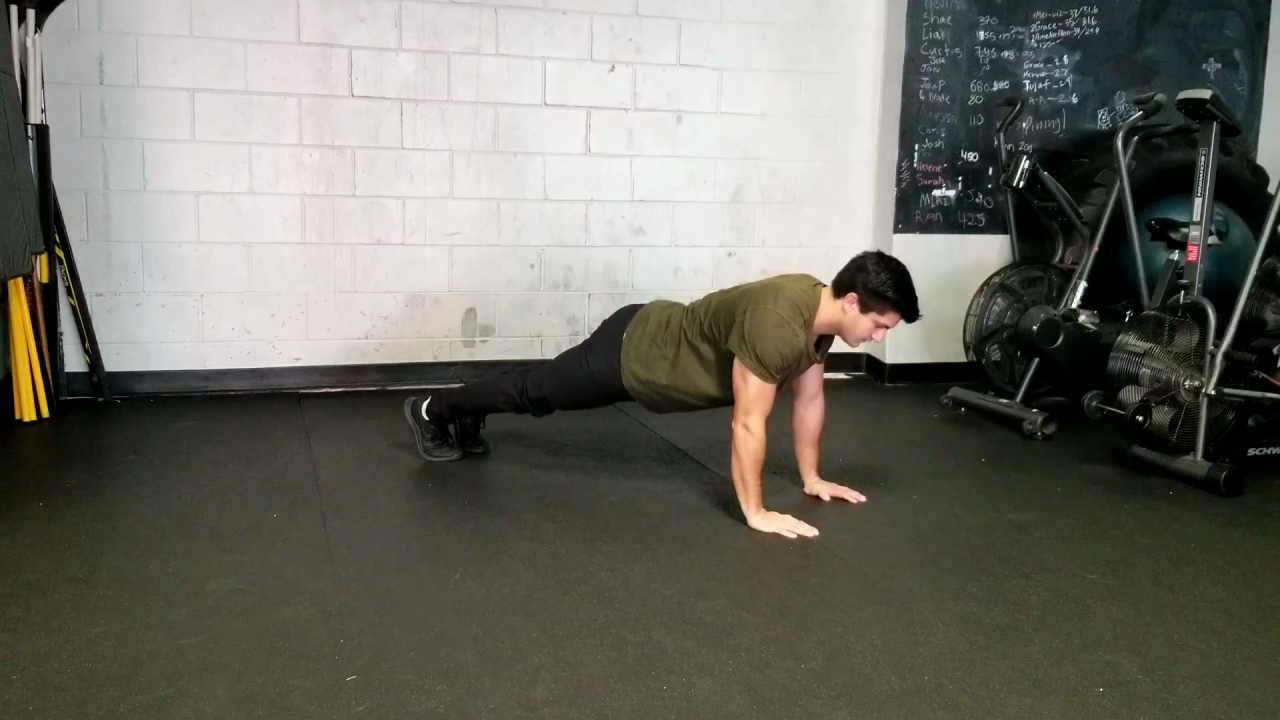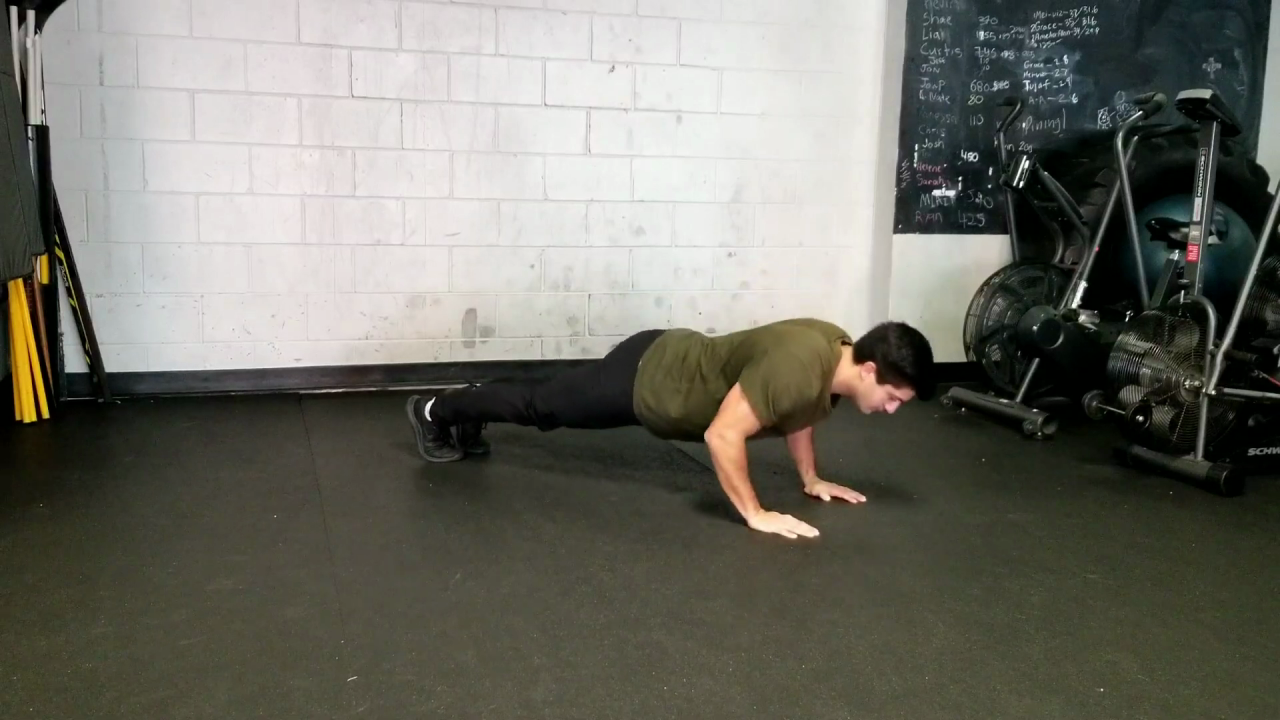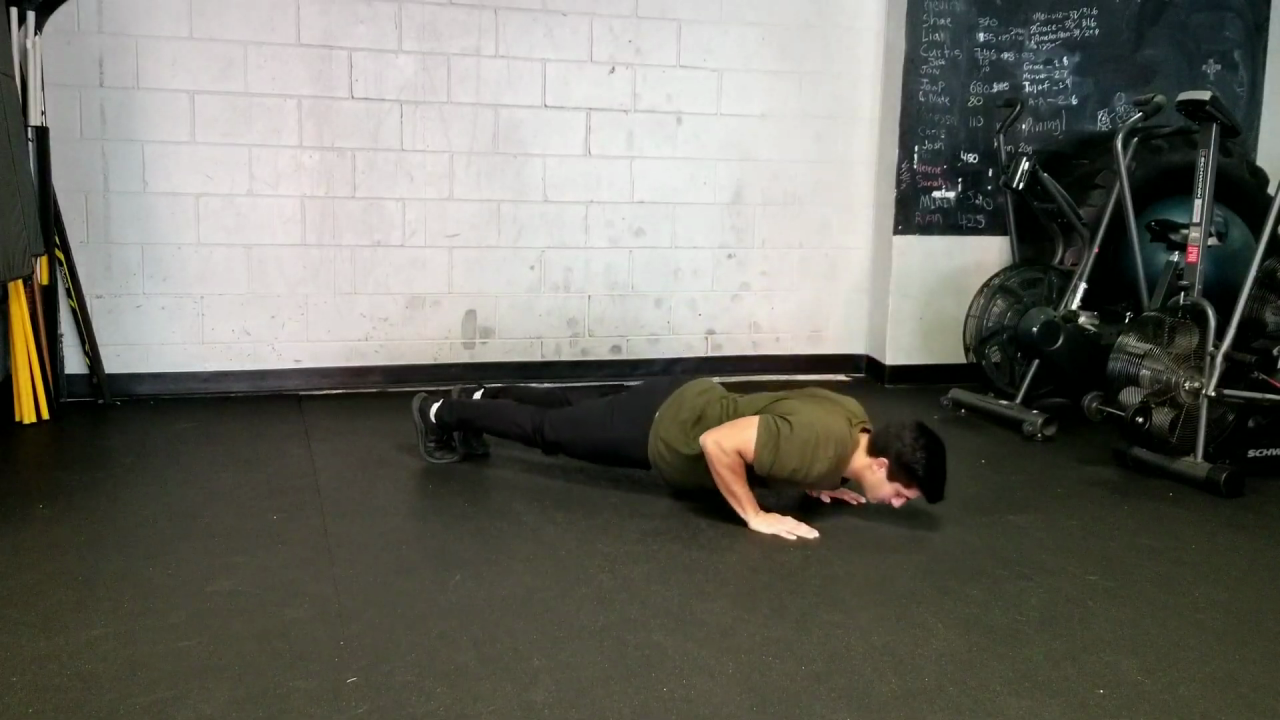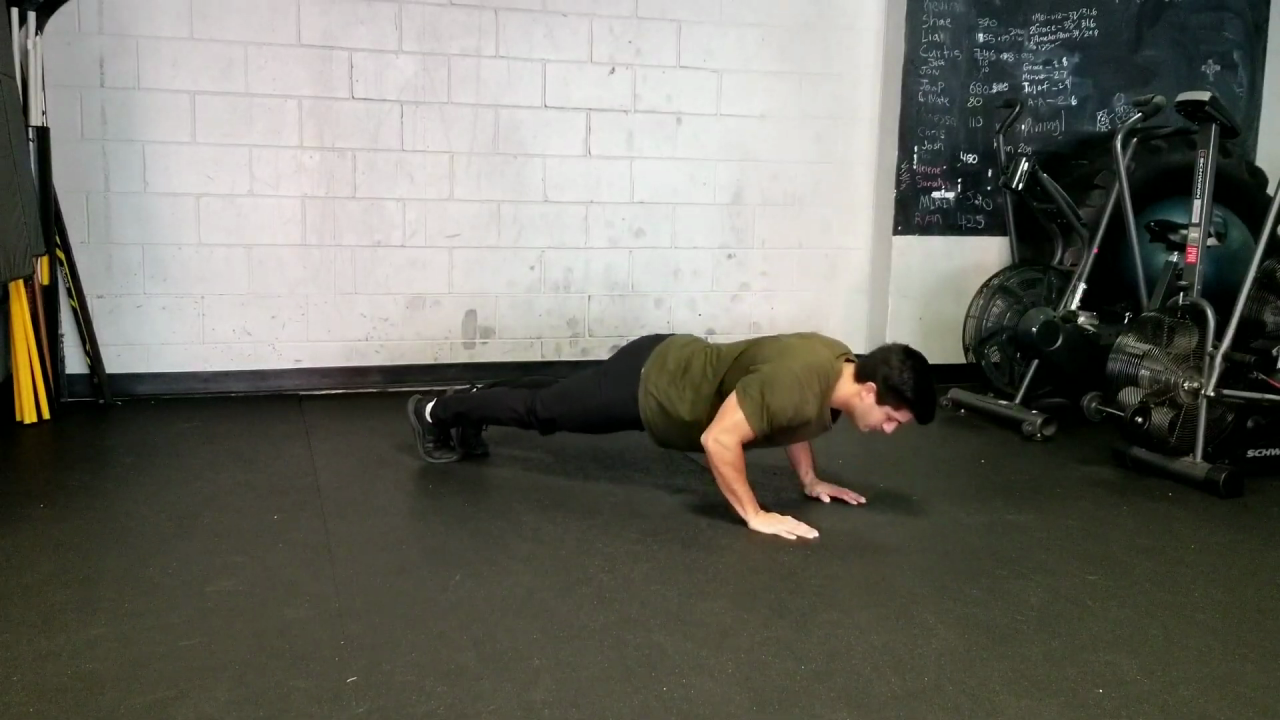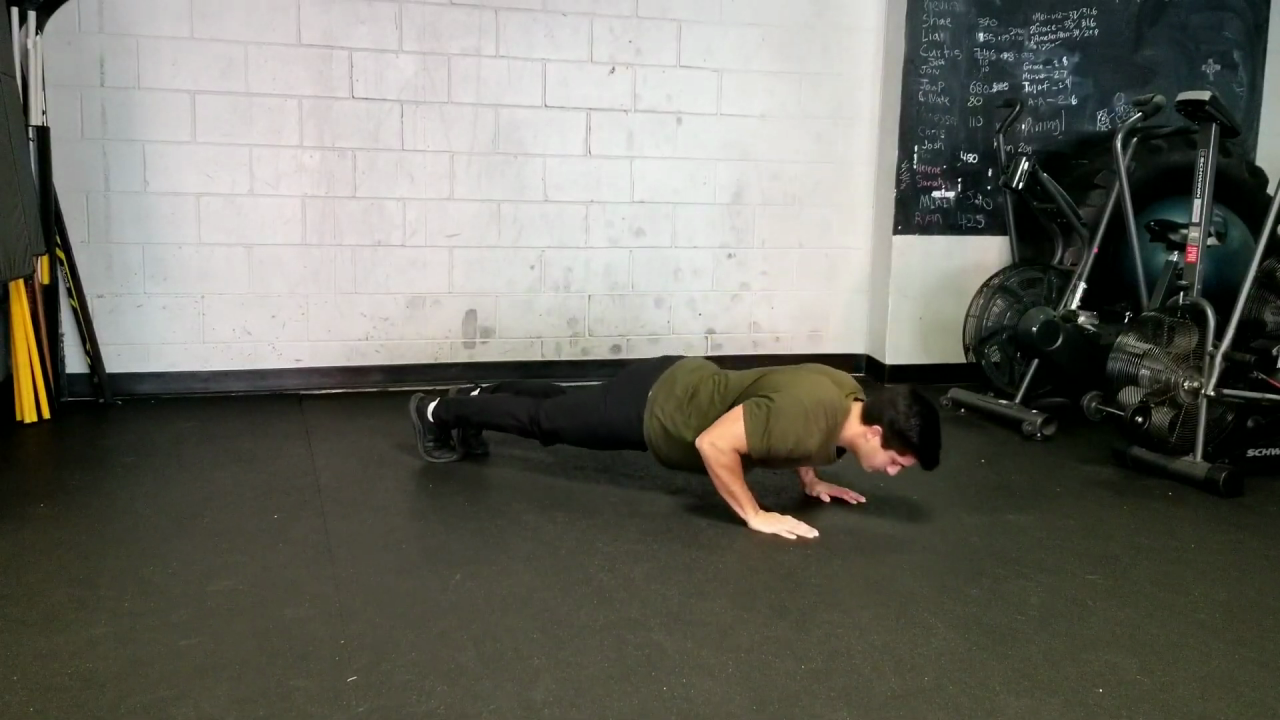
dt=1s
person 1, frame 1
left shoulder: (820, 311)
right shoulder: (778, 325)
left elbow: (809, 398)
right elbow: (747, 424)
left wrist: (811, 478)
right wrist: (755, 513)
left hip: (656, 344)
right hip: (630, 354)
left knee: (545, 390)
right knee: (535, 393)
left ankle: (464, 415)
right ankle: (432, 410)
person 1, frame 2
left shoulder: (836, 350)
right shoulder: (799, 369)
left elbow: (797, 412)
right elbow: (722, 435)
left wrist: (810, 479)
right wrist: (755, 514)
left hip: (674, 362)
right hip: (646, 381)
left knee: (552, 402)
right knee: (540, 407)
left ankle: (471, 400)
right ankle: (435, 411)
person 1, frame 3
left shoulder: (854, 419)
right shoulder: (822, 447)
right elbow: (717, 443)
left wrist: (818, 484)
right wrist: (755, 515)
left hip: (690, 400)
right hip: (663, 431)
left knee: (571, 413)
right knee: (549, 431)
left ankle: (480, 398)
right ankle: (441, 412)
person 1, frame 4
left shoulder: (838, 365)
right shoulder: (796, 381)
left elbow: (795, 419)
right elbow: (717, 440)
left wrist: (809, 481)
right wrist: (754, 516)
left hip: (676, 370)
right hip: (648, 387)
left knee: (552, 405)
right knee: (540, 412)
left ankle: (468, 408)
right ankle: (436, 412)
person 1, frame 5
left shoulder: (847, 394)
right shoulder: (809, 419)
right elbow: (712, 443)
left wrist: (810, 478)
right wrist: (754, 515)
left hip: (685, 383)
right hip: (656, 410)
left knee: (566, 406)
right knee: (544, 421)
left ankle: (479, 396)
right ankle: (439, 412)
